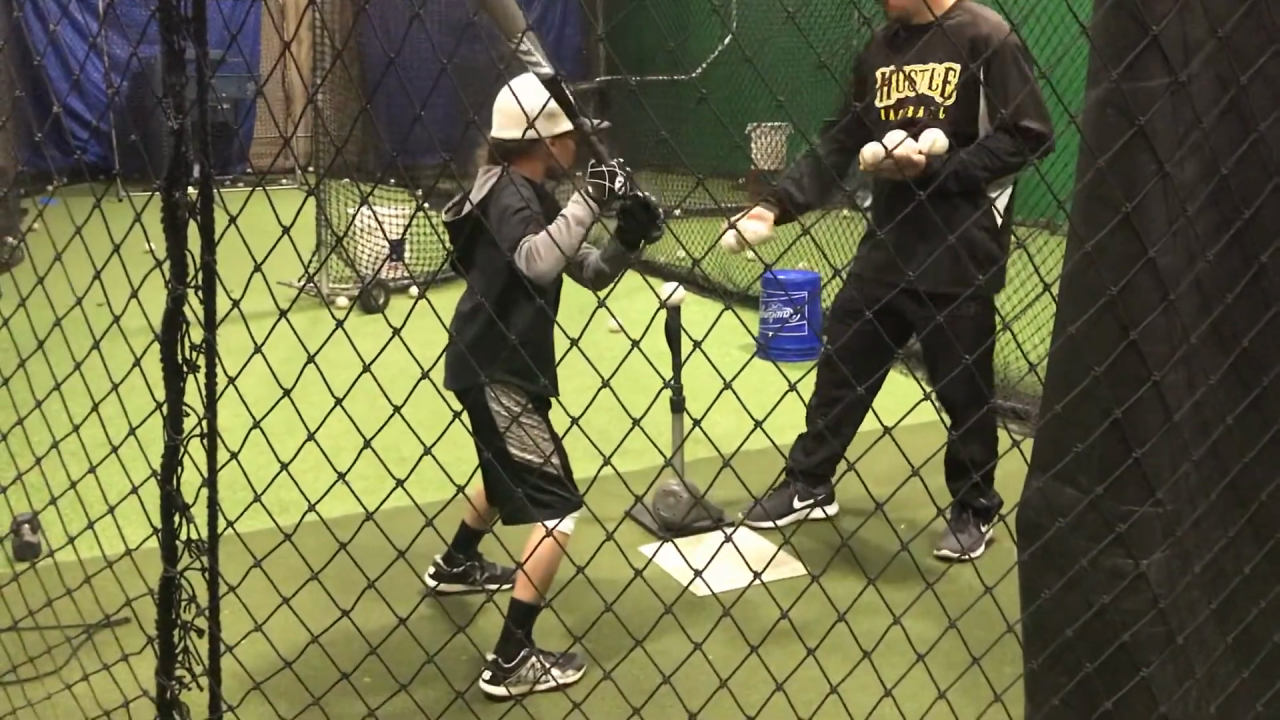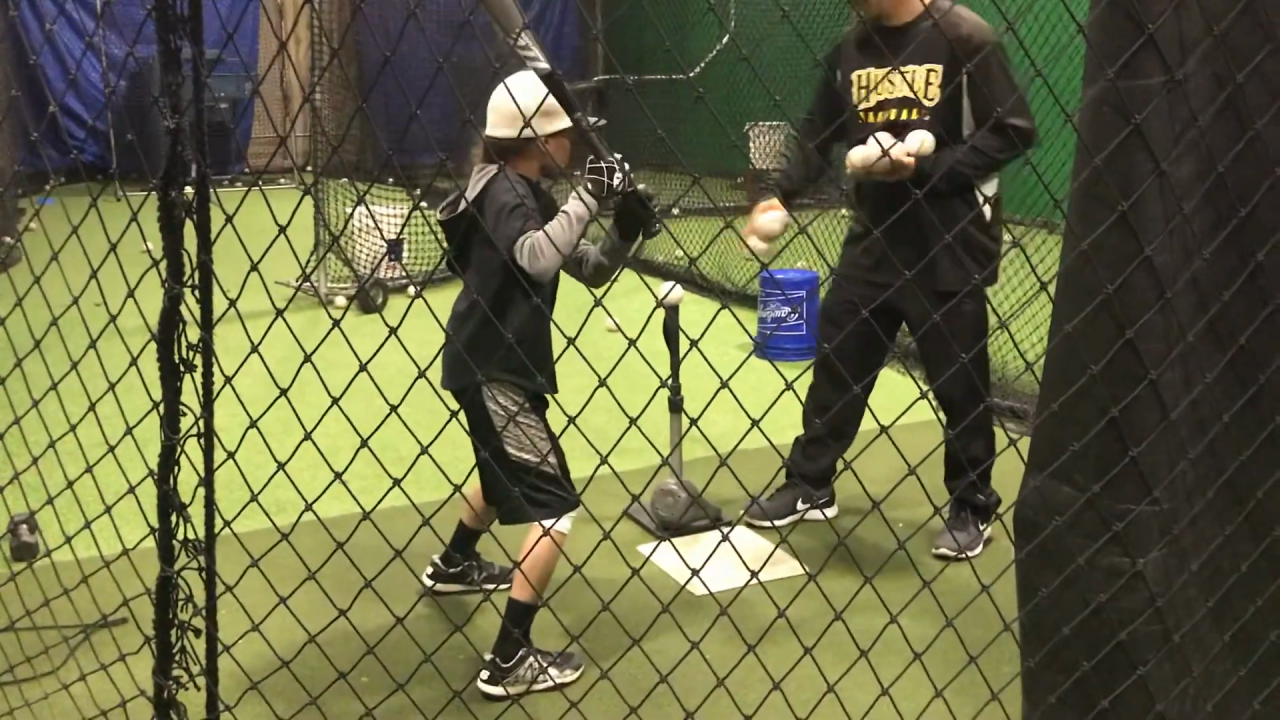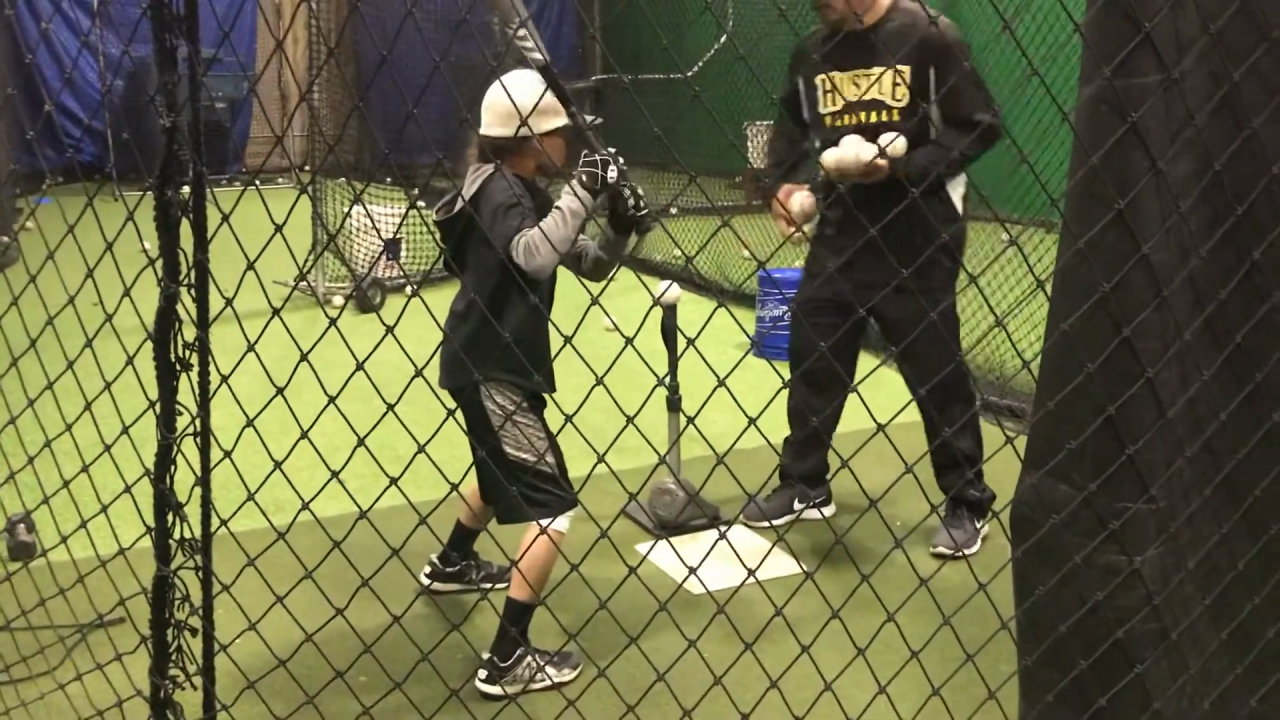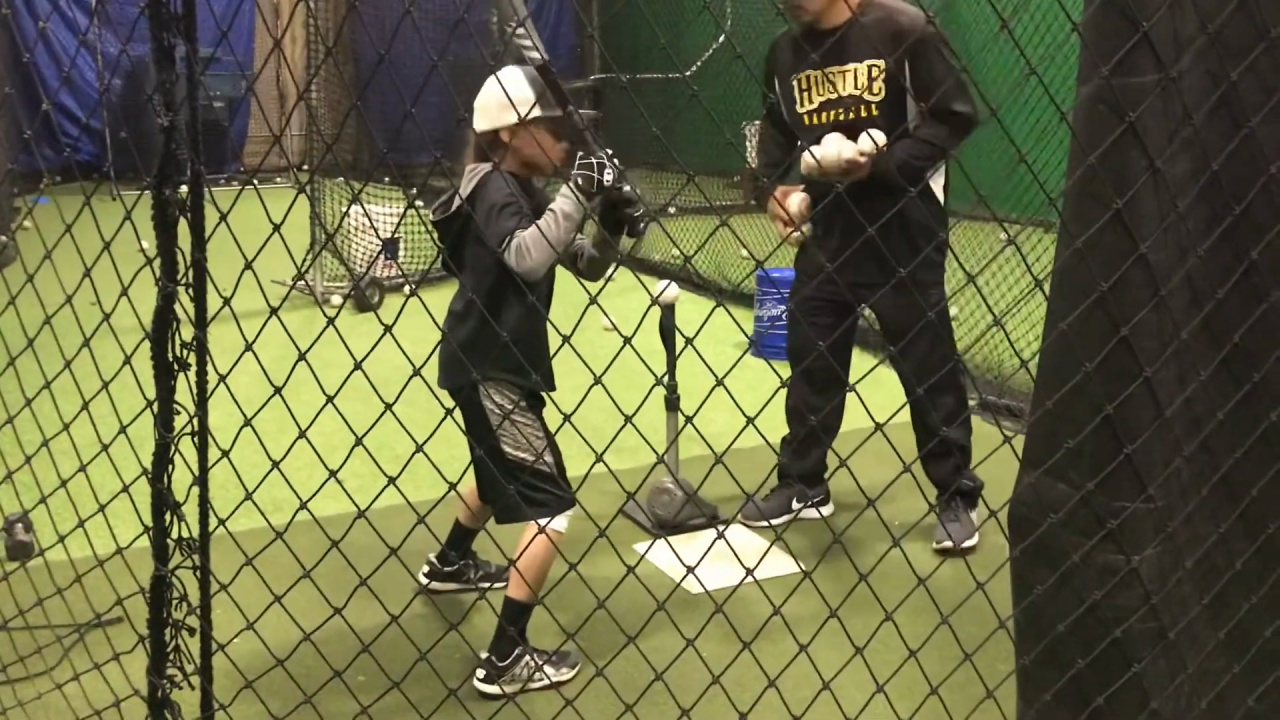
dt=0.2s
person 1, frame 1
left shoulder: (533, 197)
right shoulder: (508, 194)
left elbow: (592, 274)
right elbow: (536, 261)
left wrist: (629, 234)
right wrist: (590, 200)
left hip: (497, 363)
right hip: (495, 371)
left knee: (510, 471)
right knee: (556, 508)
left ankle: (456, 564)
right ankle: (511, 660)
person 1, frame 2
left shoulder: (528, 195)
right shoulder: (503, 192)
left elbow: (592, 270)
right elbow: (538, 259)
left wrist: (625, 228)
right wrist: (588, 197)
left hip: (494, 363)
right hip: (492, 370)
left knee: (507, 469)
right knee: (553, 507)
left ankle: (453, 564)
right ankle: (509, 659)
person 1, frame 3
left shoulder: (524, 193)
right shoulder: (500, 192)
left elbow: (592, 266)
right elbow: (534, 258)
left wrist: (619, 224)
right wrist: (581, 192)
left hip: (493, 362)
right hip: (490, 369)
left knee: (505, 468)
right knee: (551, 507)
left ankle: (450, 563)
right ankle: (507, 659)
person 1, frame 4
left shoulder: (523, 193)
right shoulder: (494, 191)
left elbow: (587, 266)
right elbow: (527, 258)
left wrist: (611, 220)
right wrist: (577, 194)
left hip: (492, 362)
right hip: (489, 369)
left knee: (501, 468)
right knee: (550, 507)
left ankle: (450, 563)
right ankle: (506, 659)
person 2, frame 1
right shoulder: (881, 46)
left elbow: (1028, 135)
right elbow: (839, 139)
left wrist: (934, 169)
right wrist: (778, 204)
left hip: (959, 248)
right hip: (886, 239)
left knee: (964, 387)
right knee: (841, 364)
left ankle: (974, 508)
right ankle: (808, 484)
person 2, frame 2
right shoulder: (851, 49)
left elbow: (1012, 131)
right elbow: (818, 132)
left wrist: (923, 169)
right wrist: (778, 193)
left hip: (948, 246)
right hip: (870, 239)
left knee: (959, 382)
right knee: (835, 365)
left ankle: (973, 506)
right ankle: (810, 487)
person 2, frame 3
right shoulder: (811, 51)
left elbow: (979, 128)
right elbow: (791, 128)
left wrist: (897, 170)
right wrist: (782, 182)
left hip: (917, 240)
right hip: (837, 235)
left knee: (938, 377)
right knee: (812, 364)
left ankle: (967, 502)
right ankle: (805, 486)
person 2, frame 4
right shoulder: (785, 51)
left elbow: (955, 117)
right elbow: (776, 129)
left wrist: (878, 165)
right wrist: (775, 183)
left hip: (904, 232)
right hip: (825, 232)
left knee: (930, 368)
right knee: (811, 363)
left ankle: (957, 493)
right ankle: (803, 486)
